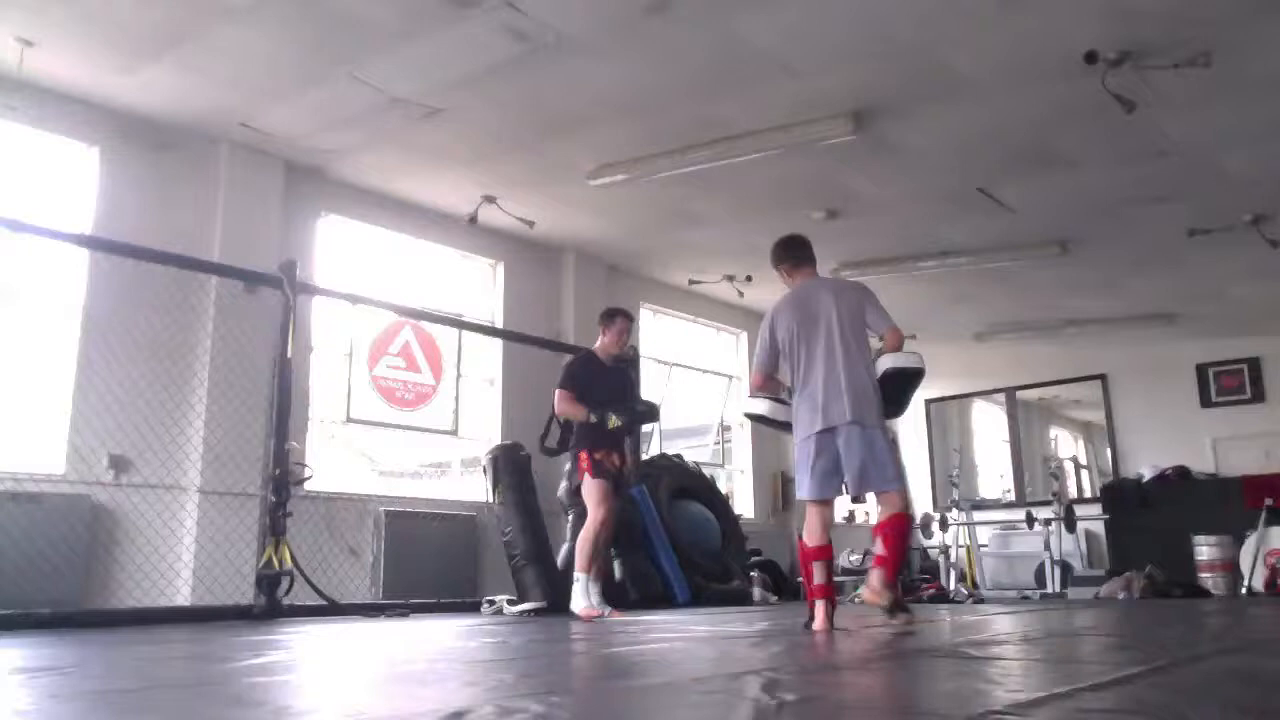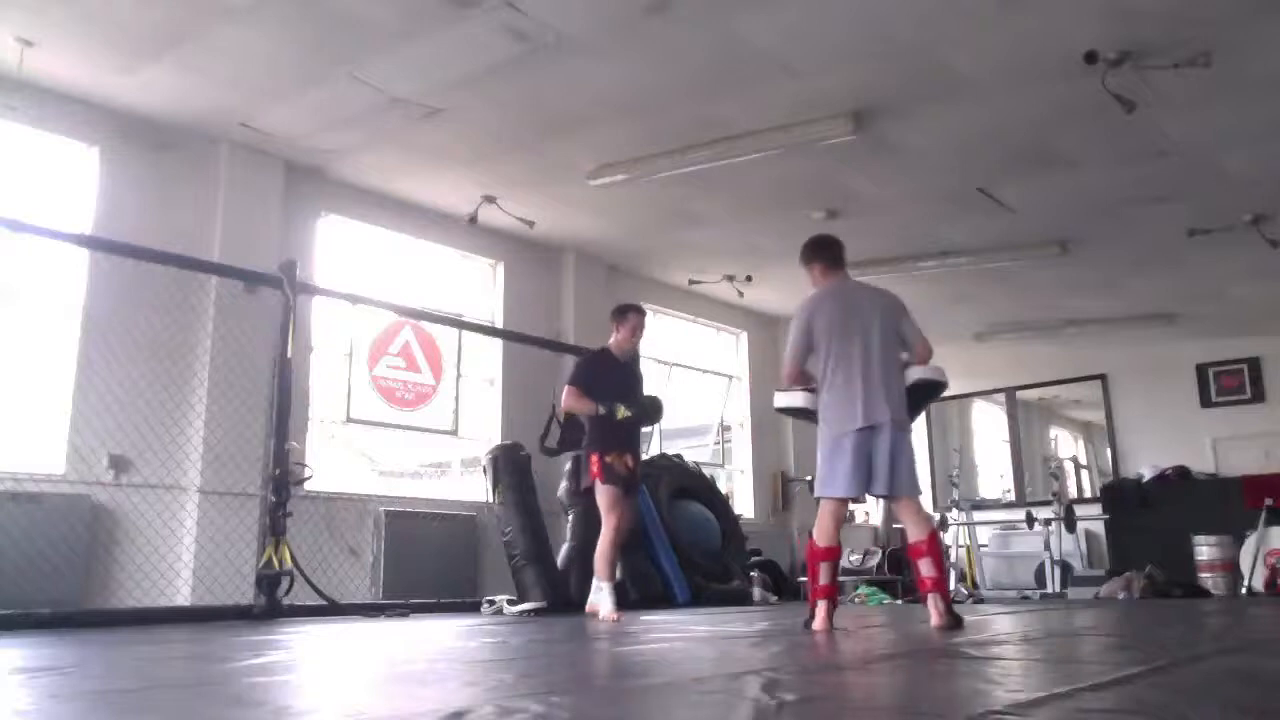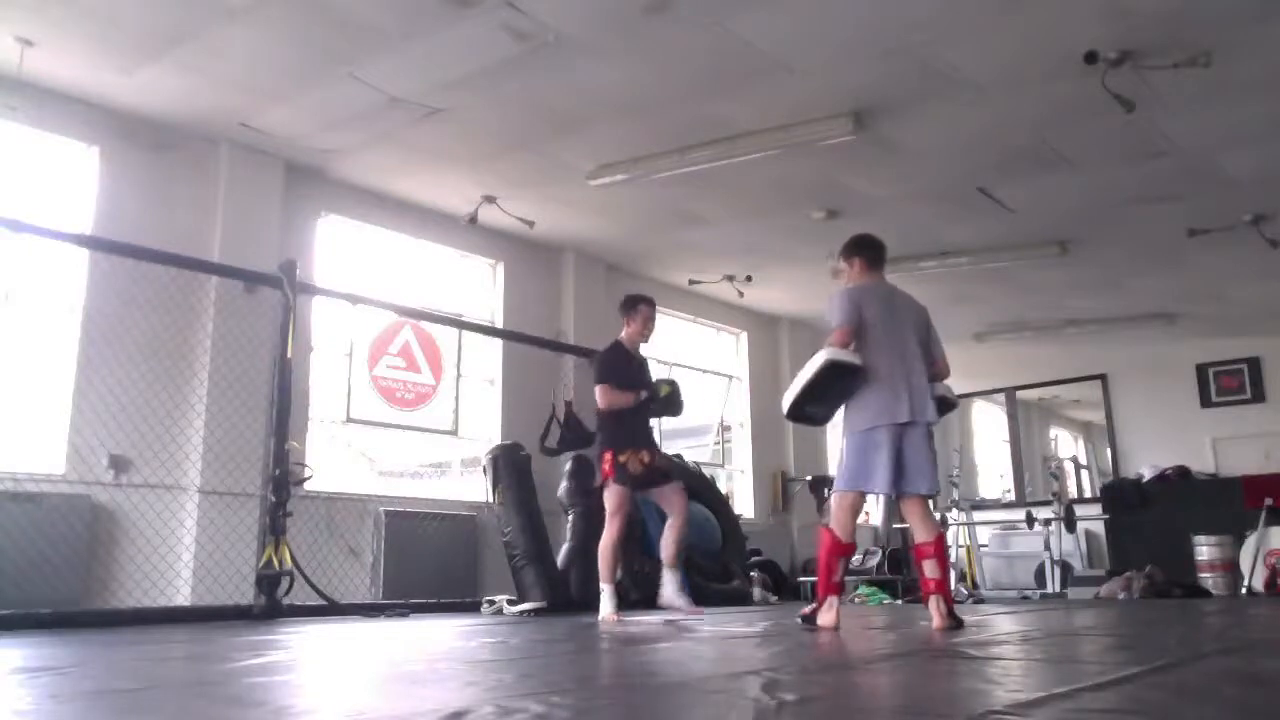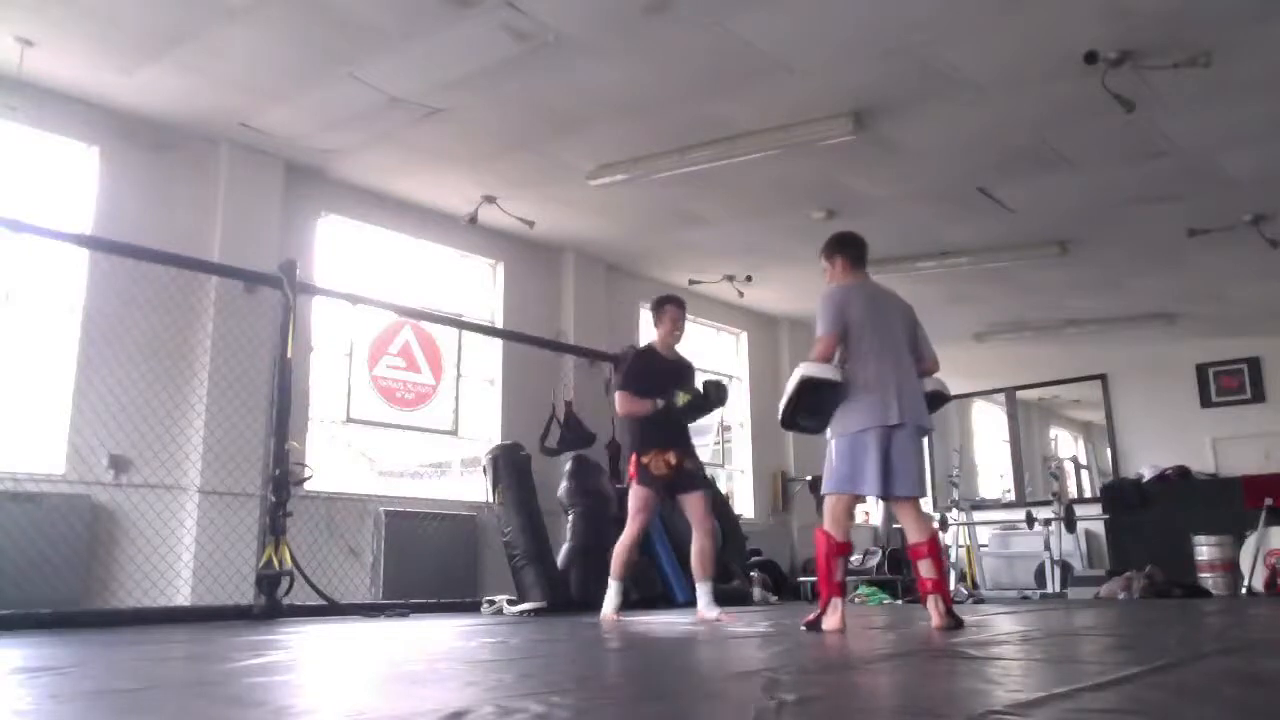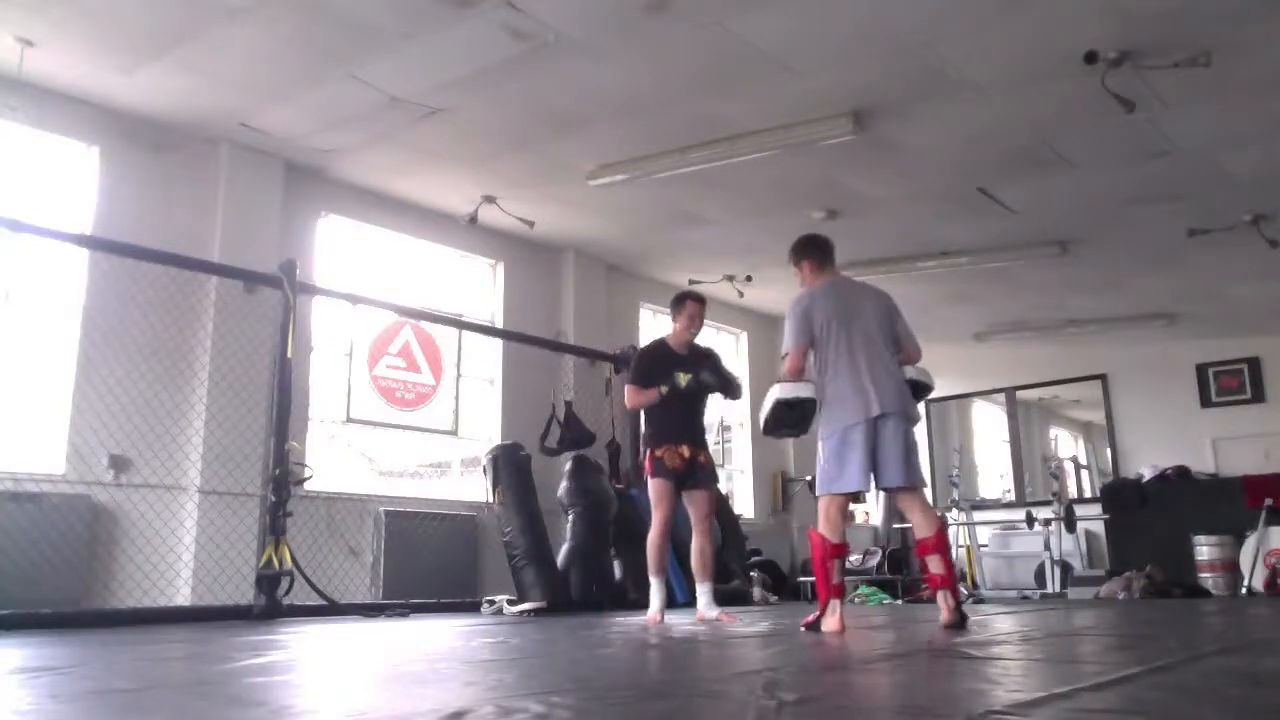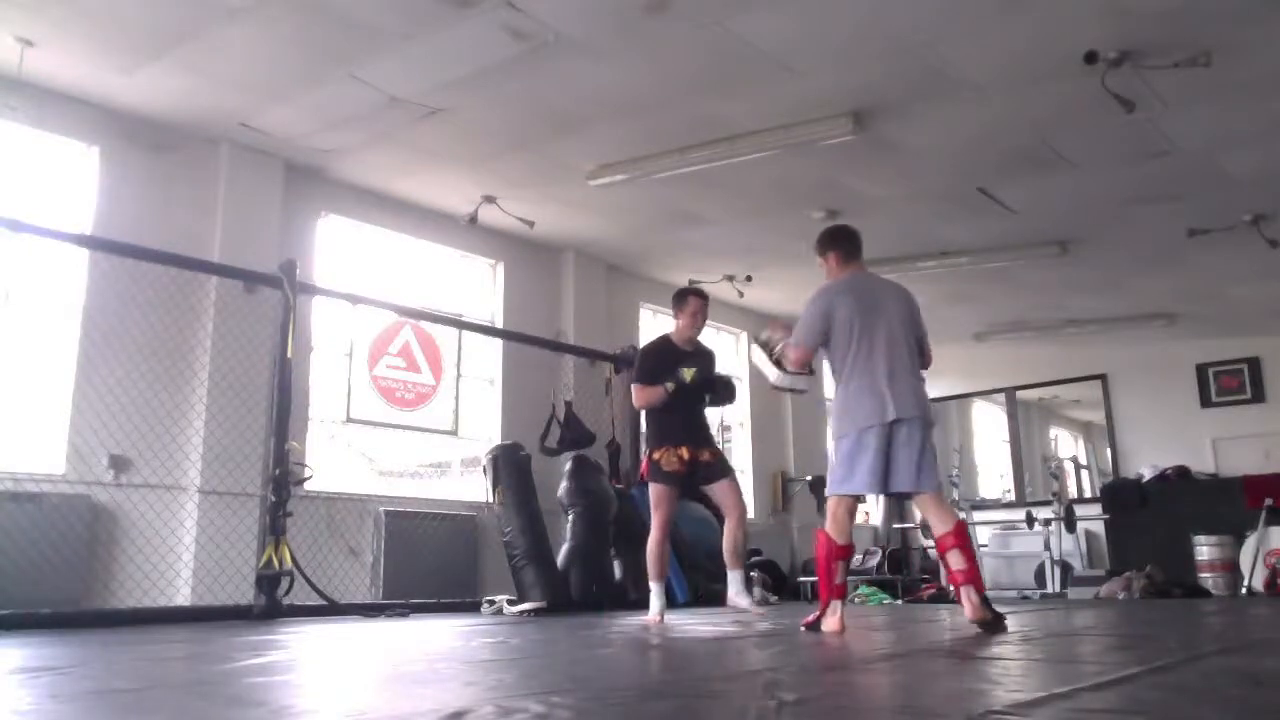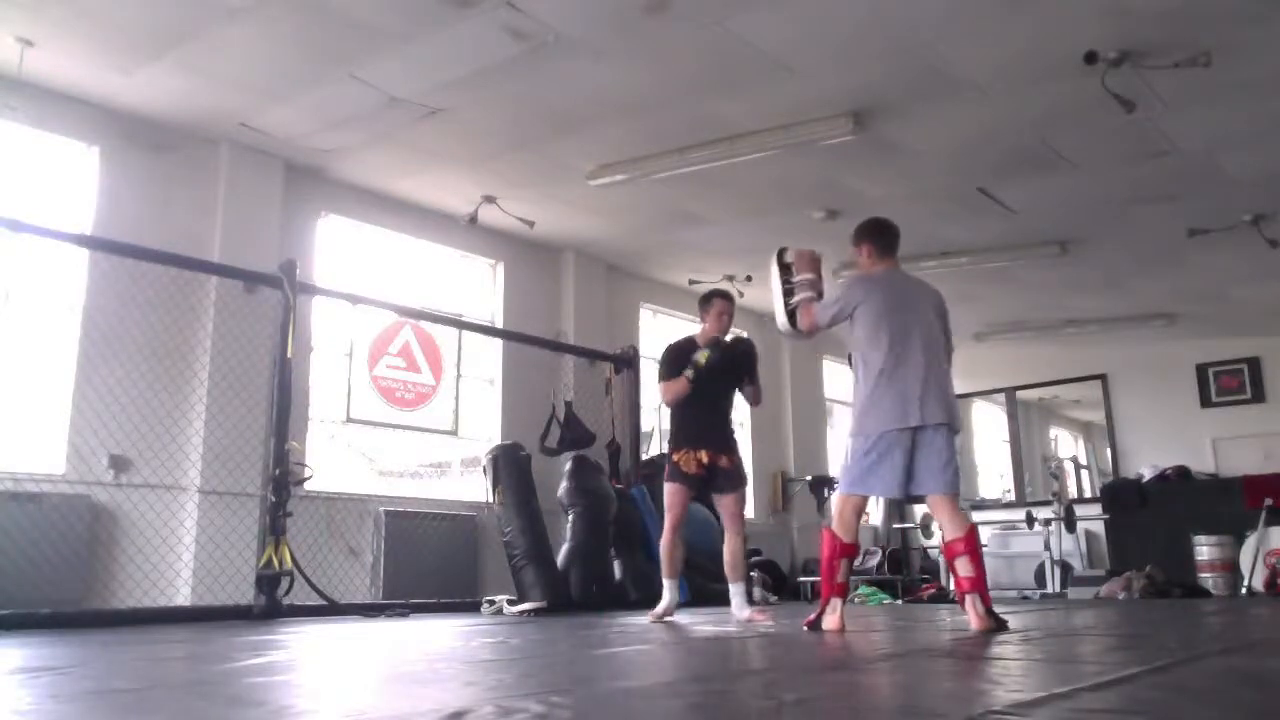
dt=0.3s
person 1, frame 1
left shoulder: (777, 312)
right shoulder: (854, 292)
left elbow: (759, 382)
right elbow: (895, 340)
left hip: (810, 419)
right hip: (860, 411)
left knee: (817, 511)
right knee: (893, 497)
left ankle: (821, 608)
right ankle: (881, 581)
person 1, frame 2
left shoulder: (811, 307)
right shoulder: (887, 299)
left elbow: (791, 375)
right elbow: (923, 353)
left hip: (840, 419)
right hip: (889, 414)
left knee: (829, 511)
right knee: (908, 506)
left ankle: (821, 608)
right ankle: (938, 604)
person 1, frame 3
left shoulder: (852, 295)
right shoulder: (915, 306)
left elbow: (841, 338)
right elbow: (941, 370)
left hip: (871, 413)
right hip: (917, 413)
left knee: (846, 505)
right knee: (917, 507)
left ankle: (828, 603)
right ankle: (940, 606)
person 1, frame 4
left shoulder: (836, 297)
right shoulder: (899, 304)
left elbow: (825, 349)
right elbow: (930, 365)
left hip: (858, 414)
right hip: (905, 413)
left knee: (837, 507)
right knee: (909, 508)
left ankle: (833, 608)
right ankle: (938, 605)
person 1, frame 5
left shoulder: (805, 302)
right shoulder: (877, 296)
left elbow: (794, 367)
right elbow: (913, 354)
left hip: (843, 413)
right hip: (891, 407)
left knee: (830, 507)
right knee: (912, 499)
left ankle: (831, 609)
right ankle: (947, 599)
person 1, frame 6
left shoulder: (828, 295)
right shoulder: (900, 293)
left elbow: (796, 361)
right elbow: (925, 358)
left wrist: (780, 341)
left hip: (859, 414)
right hip: (909, 409)
left knee: (839, 508)
right knee: (931, 500)
left ankle: (831, 610)
right ankle: (973, 599)
person 1, frame 7
left shoulder: (858, 287)
right shoulder: (931, 294)
left elbow: (806, 323)
left wrist: (806, 276)
left hip: (880, 416)
right hip: (933, 413)
left knee: (847, 507)
right knee: (946, 505)
left ankle: (831, 608)
right ankle: (977, 605)
person 2, frame 1
left shoulder: (624, 373)
right shoulder: (580, 365)
left elbow: (631, 411)
right elbow: (561, 406)
right wrist: (601, 416)
left hip: (616, 453)
right hip: (590, 450)
left knee: (606, 527)
right knee: (599, 515)
left ankle: (595, 598)
right ankle: (579, 592)
person 2, frame 2
left shoulder: (633, 368)
right shoulder: (593, 362)
right elbow: (568, 401)
right wrist: (609, 409)
left hip: (630, 454)
right hip: (603, 452)
left knee: (624, 528)
right knee: (613, 522)
left ankle: (595, 596)
right ankle: (605, 601)
person 2, frame 3
left shoulder: (638, 360)
right shoulder: (610, 356)
right elbow: (605, 400)
right wrist: (648, 394)
left hip: (644, 447)
right hip: (618, 450)
left knee: (679, 510)
right knee: (616, 522)
left ankle: (671, 589)
right ankle: (607, 602)
person 2, frame 4
left shoulder: (685, 367)
right shoulder: (639, 361)
right elbow: (623, 406)
left wrist: (709, 400)
right wrist: (667, 401)
left hip: (683, 452)
right hip: (649, 453)
left knee: (704, 523)
right knee: (637, 525)
left ankle: (705, 603)
right ankle: (612, 601)
person 2, frame 5
left shoulder: (706, 357)
right shoulder: (650, 355)
left elbow: (735, 393)
right elbow: (631, 399)
left wrist: (721, 379)
right wrist: (670, 385)
left hip: (696, 447)
right hip: (662, 446)
left knee: (703, 524)
right knee: (662, 519)
left ankle: (705, 603)
right ankle: (657, 599)
person 2, frame 6
left shoulder: (705, 355)
right shoulder: (653, 352)
right elbow: (639, 399)
right wrist: (677, 380)
left hip: (702, 444)
right hip: (665, 447)
left knee: (736, 511)
right knee: (661, 524)
left ankle: (736, 592)
right ankle: (656, 603)
person 2, frame 7
left shoulder: (732, 354)
right shoulder: (678, 352)
left elbow: (754, 401)
right elbow: (668, 396)
left wrist: (751, 374)
right wrist: (697, 365)
left hip: (723, 449)
right hip: (686, 449)
left knee: (735, 526)
right knee: (673, 523)
left ankle: (739, 604)
right ankle: (669, 596)
